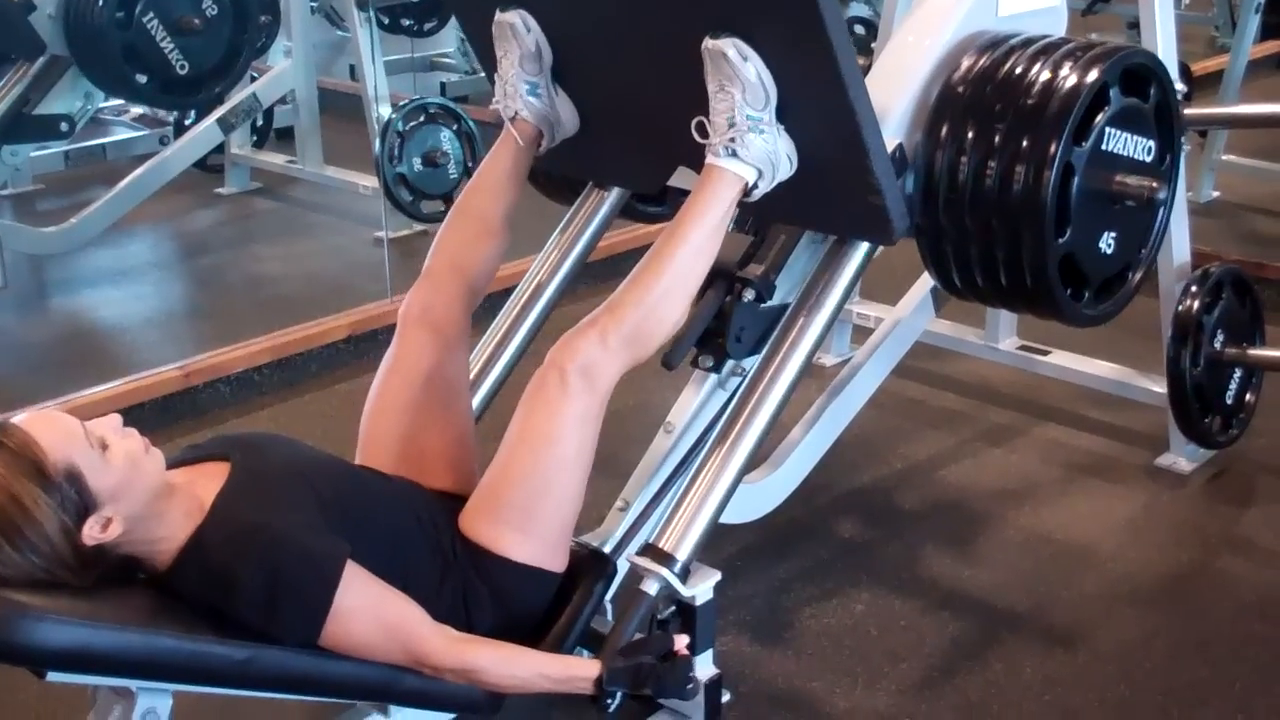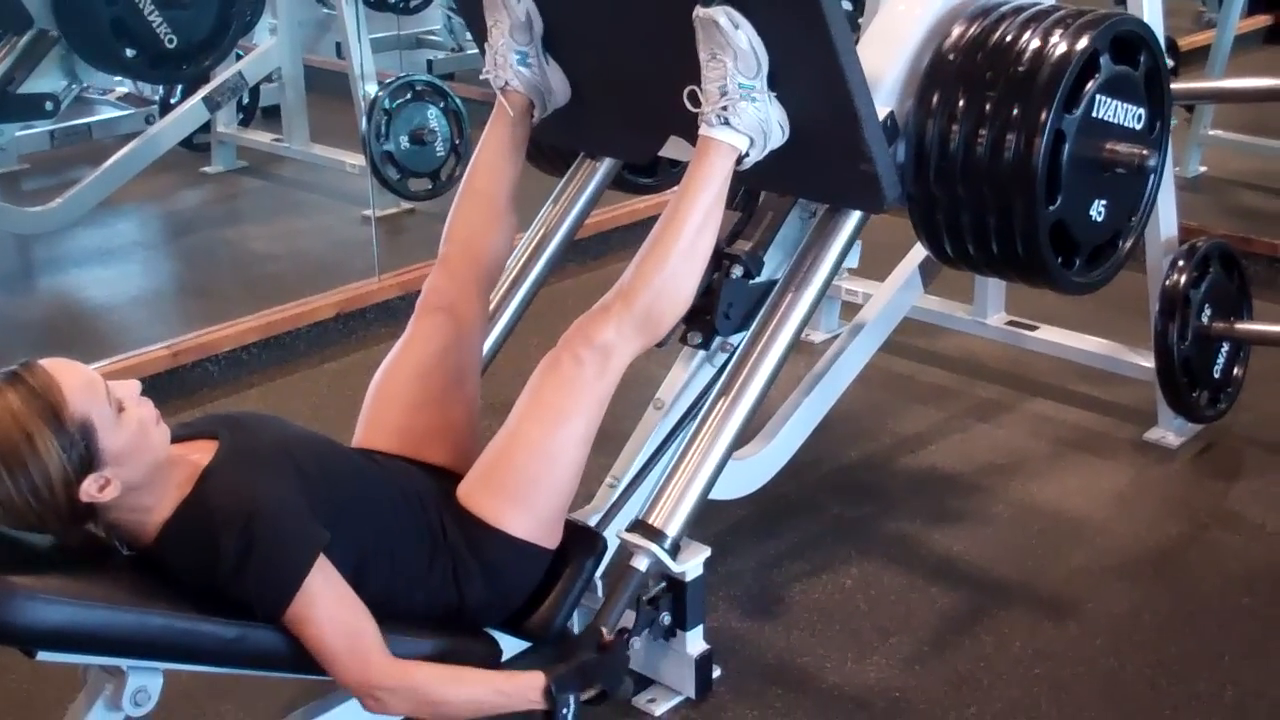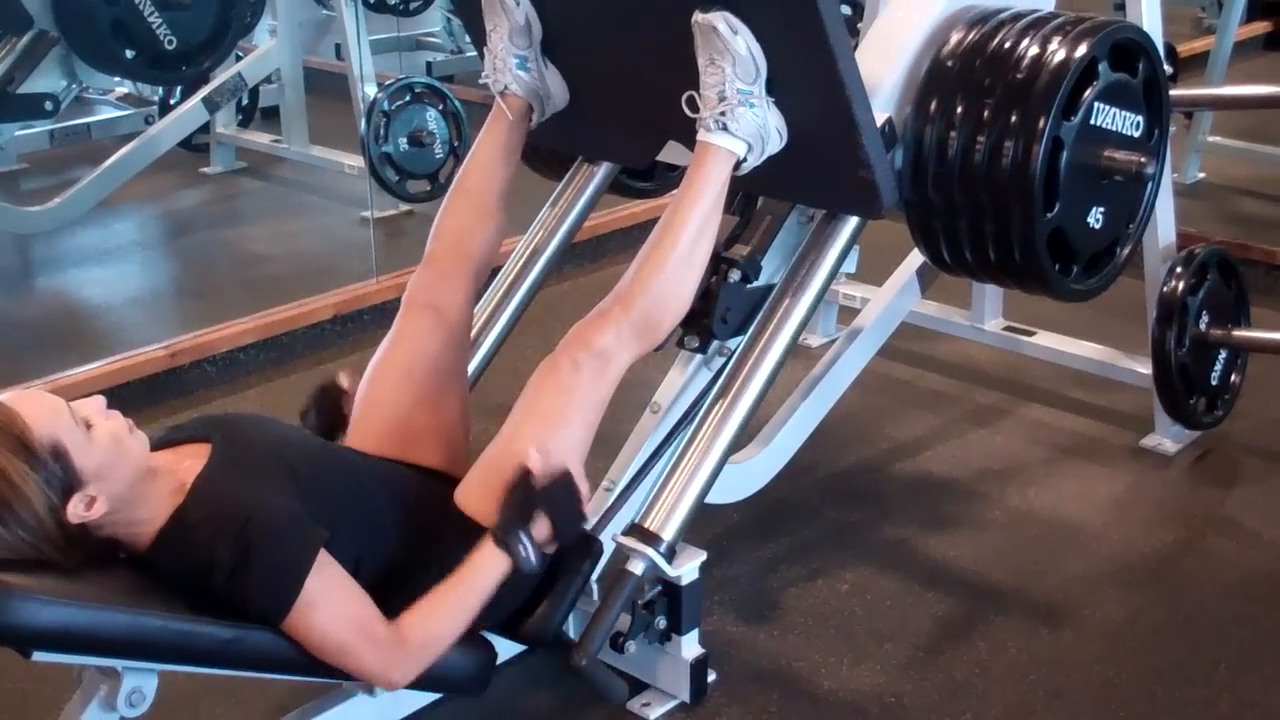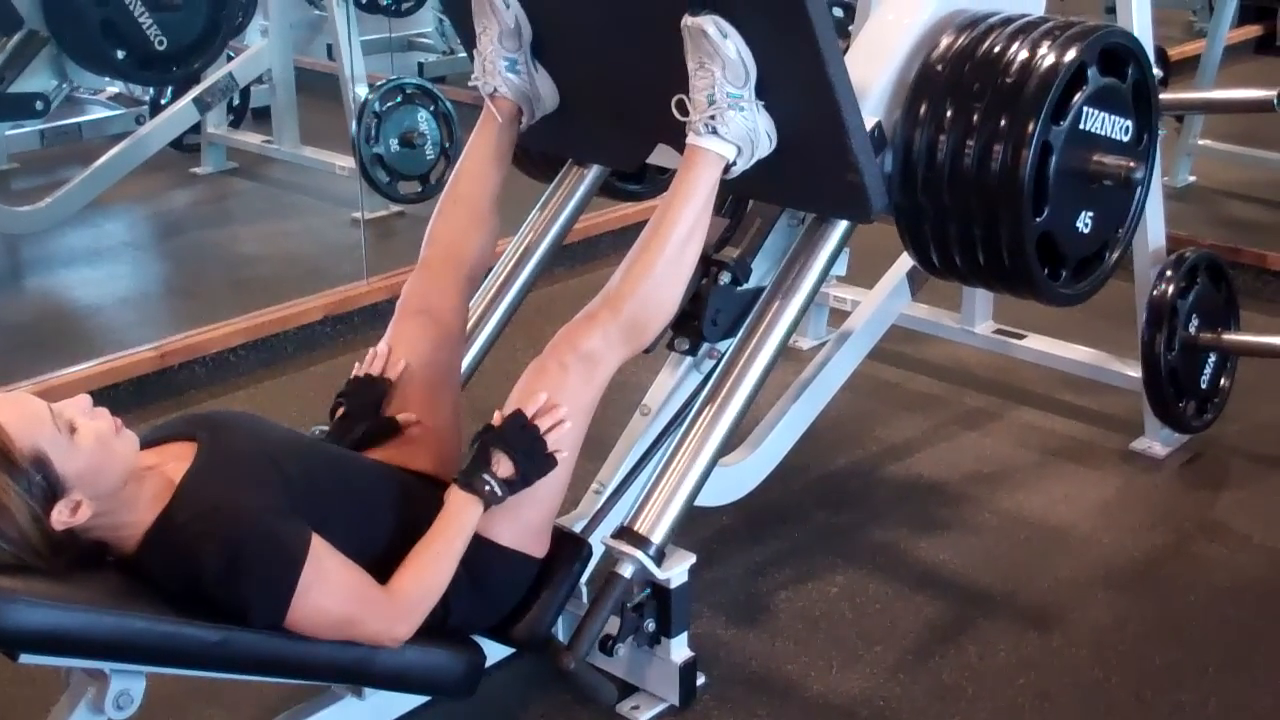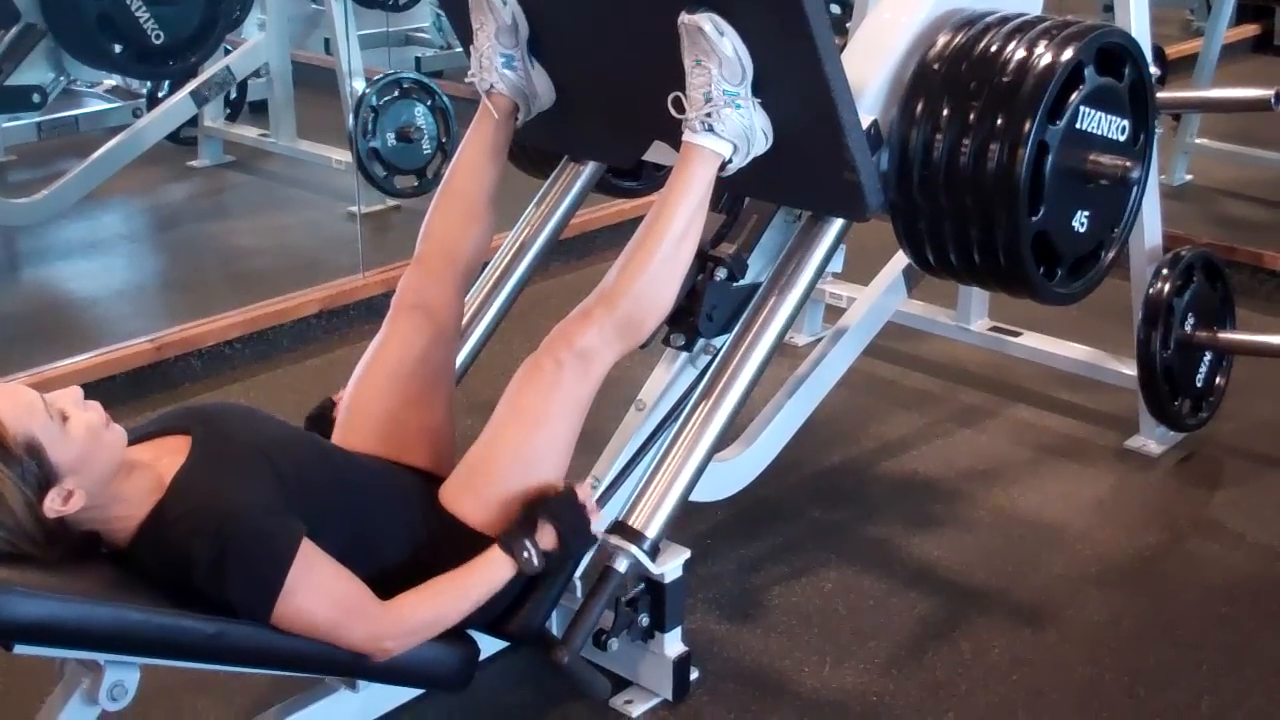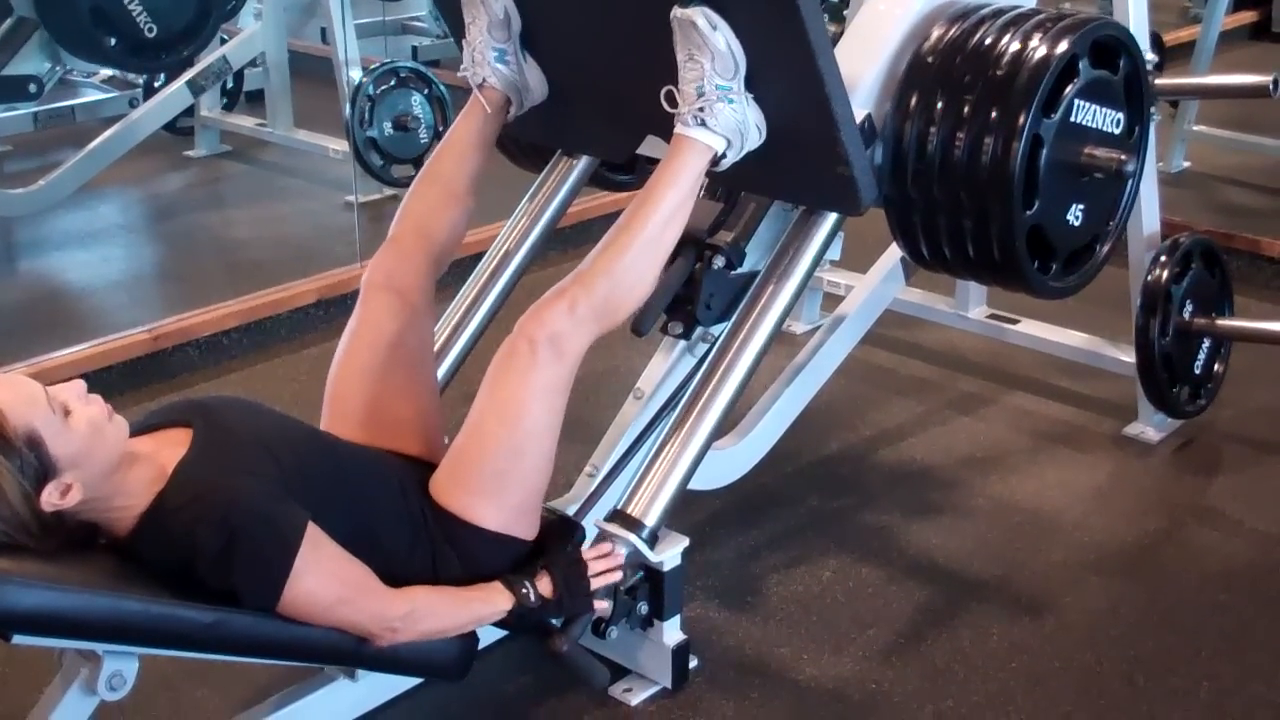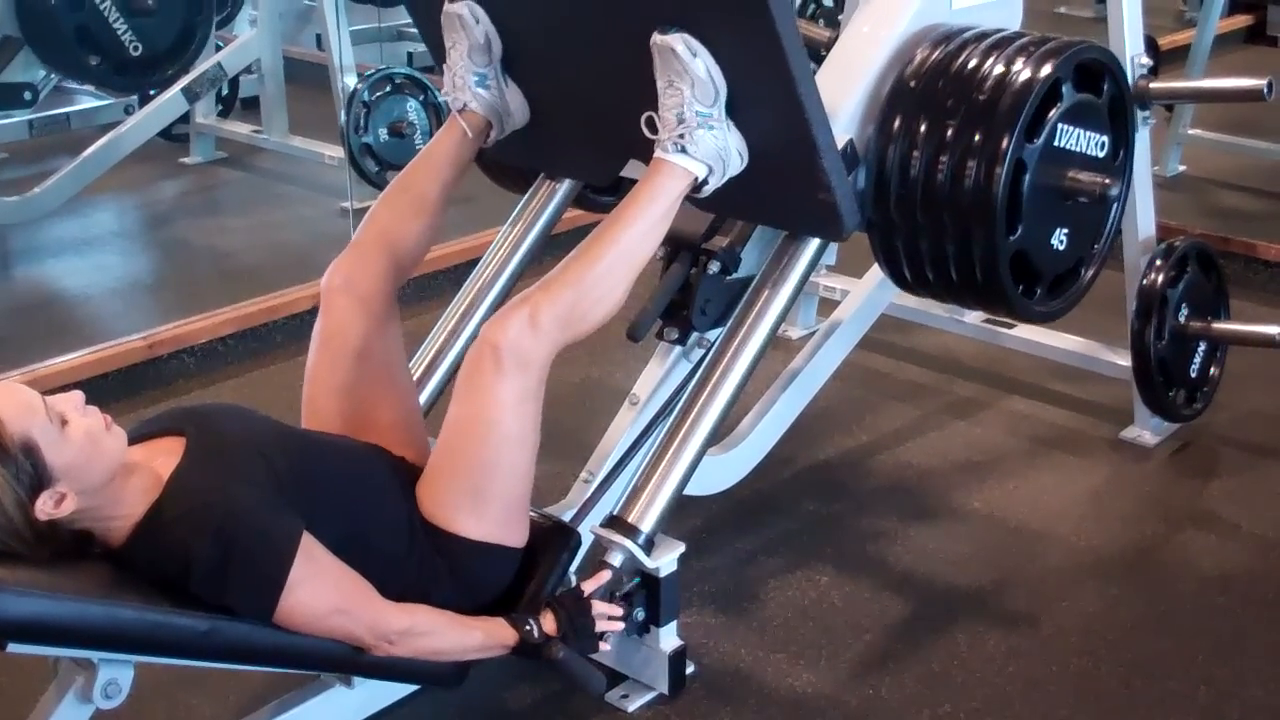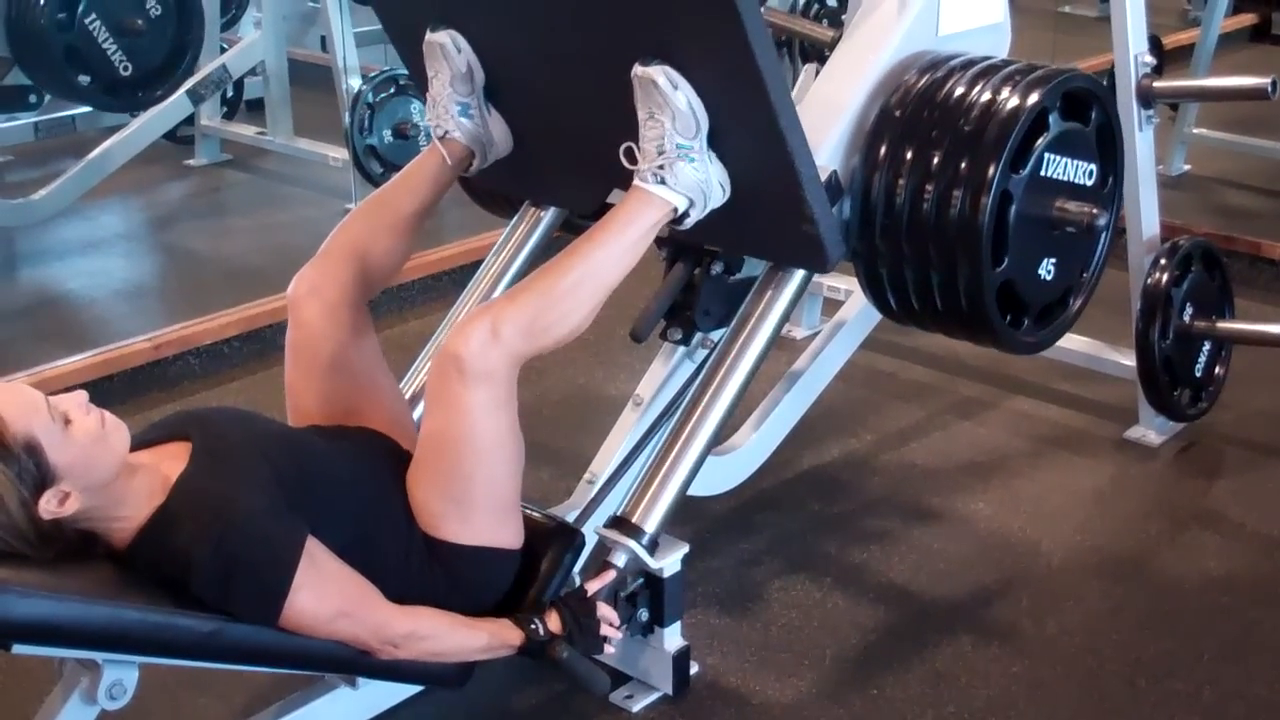
dt=0.4s
person 1, frame 1
left shoulder: (168, 493)
right shoulder: (259, 555)
right elbow: (440, 653)
right wrist: (614, 677)
left hip: (416, 516)
right hip: (483, 582)
left knee: (433, 309)
right knee: (584, 357)
left ankle: (526, 123)
right ankle: (734, 163)
person 1, frame 2
left shoulder: (157, 480)
right shoulder: (245, 524)
left hip: (400, 489)
right hip: (472, 557)
left knee: (452, 296)
right knee: (599, 342)
left ankle: (518, 96)
right ankle: (727, 134)
person 1, frame 3
left shoulder: (157, 469)
right shoulder: (239, 530)
right elbow: (390, 659)
left wrist: (312, 425)
right wrist: (512, 542)
left hip: (395, 494)
right hip: (456, 552)
left knee: (437, 293)
right knee: (599, 345)
left ankle: (516, 96)
right ankle: (725, 138)
person 1, frame 4
left shoulder: (148, 457)
right shoulder: (220, 537)
right elbow: (389, 619)
left wrist: (342, 434)
right wrist: (484, 485)
left hip: (390, 499)
right hip: (460, 573)
left knee: (435, 294)
right knee: (586, 347)
left ankle: (506, 98)
right ankle: (716, 139)
person 1, frame 5
left shoulder: (132, 462)
right shoulder: (215, 530)
right elbow: (379, 632)
left wrist: (312, 435)
right wrist: (523, 548)
left hip: (384, 490)
right hip: (443, 554)
left knee: (428, 292)
right knee: (581, 343)
left ankle: (503, 97)
right ankle: (713, 138)
person 1, frame 6
left shoulder: (135, 456)
right shoulder: (220, 519)
right elbow: (385, 619)
right wrist: (537, 591)
left hip: (381, 478)
right hip: (446, 546)
left knee: (397, 275)
right knee: (553, 327)
left ankle: (494, 92)
right ankle: (702, 134)
person 1, frame 7
left shoulder: (131, 463)
right shoulder: (213, 529)
right elbow: (383, 630)
right wrist: (541, 630)
left hip: (372, 484)
right hip: (442, 561)
left knee: (354, 283)
right knee: (514, 338)
left ankle: (475, 115)
right ankle: (683, 160)
person 1, frame 8
left shoulder: (131, 470)
right shoulder: (218, 532)
right elbow: (386, 632)
right wrist: (543, 631)
left hip: (367, 475)
right hip: (443, 564)
left knee: (321, 292)
right knee: (477, 347)
left ankle: (458, 141)
right ankle: (663, 189)
